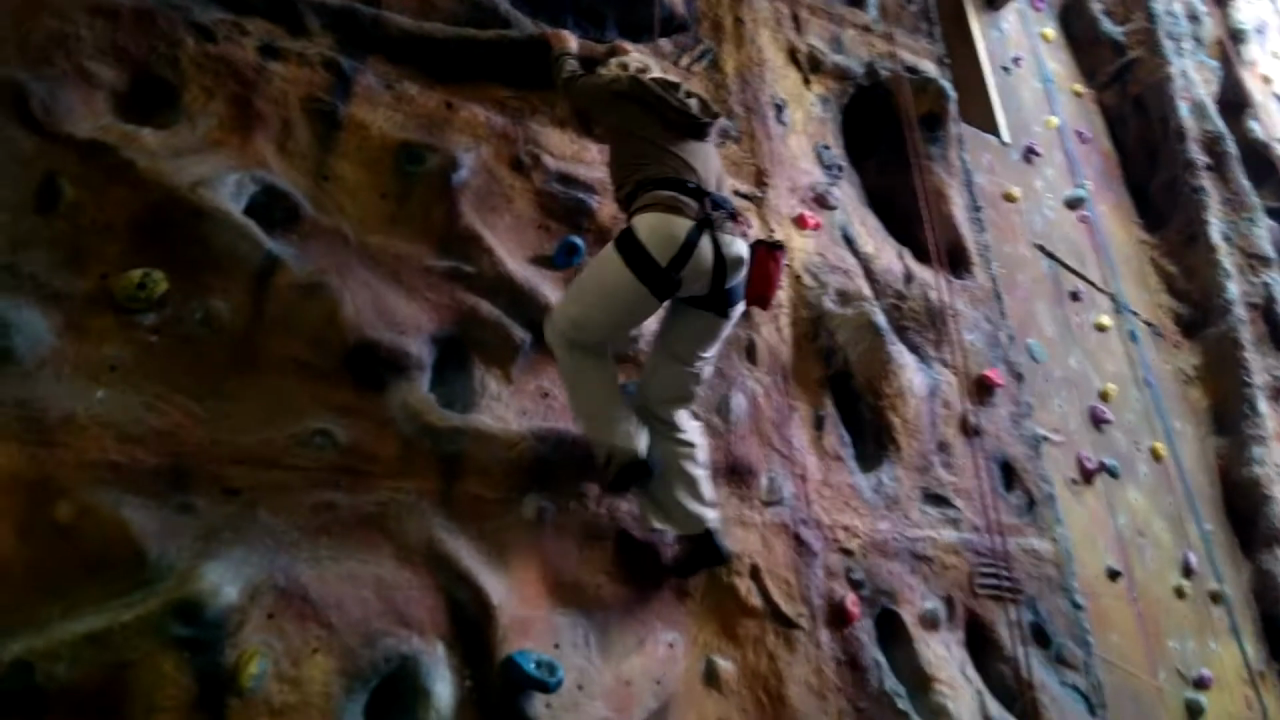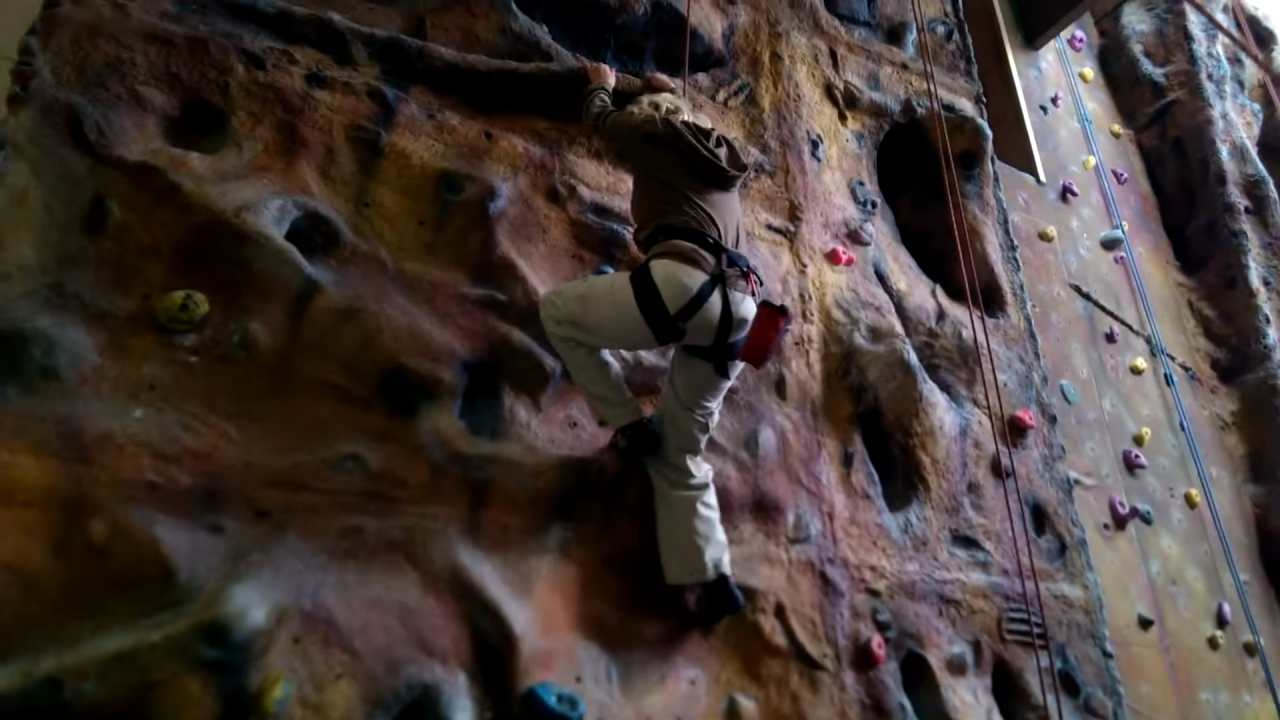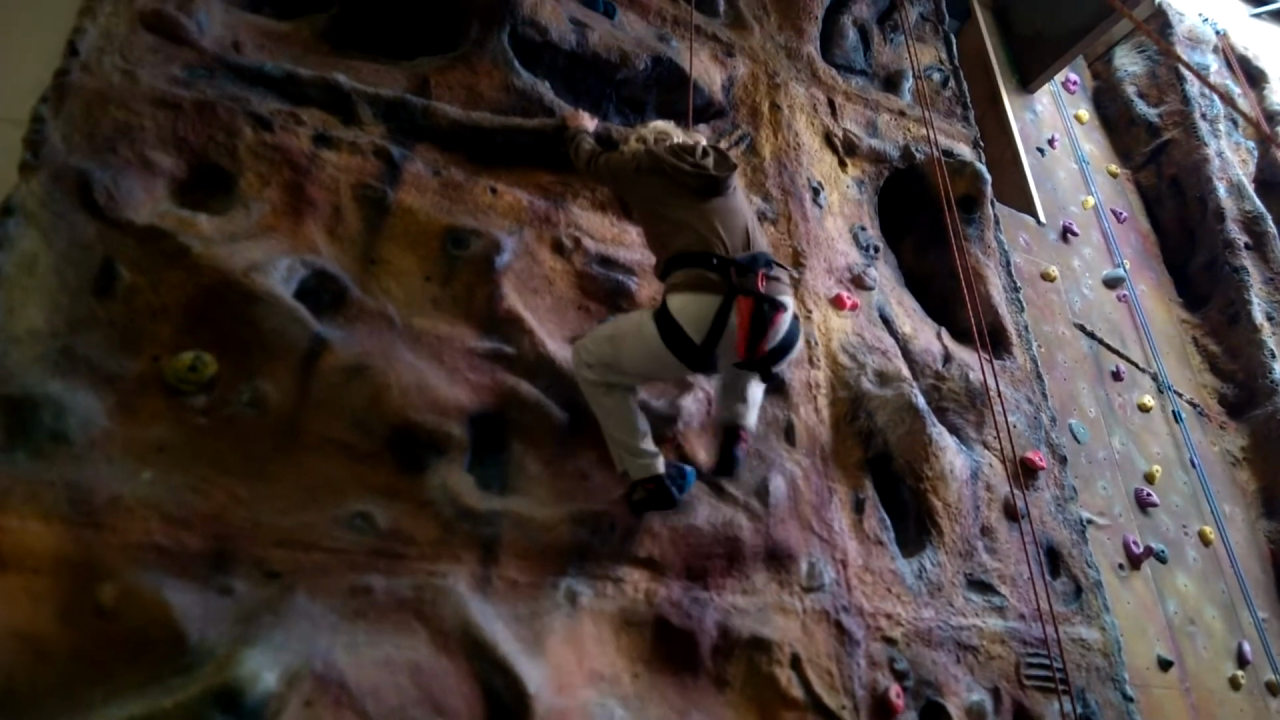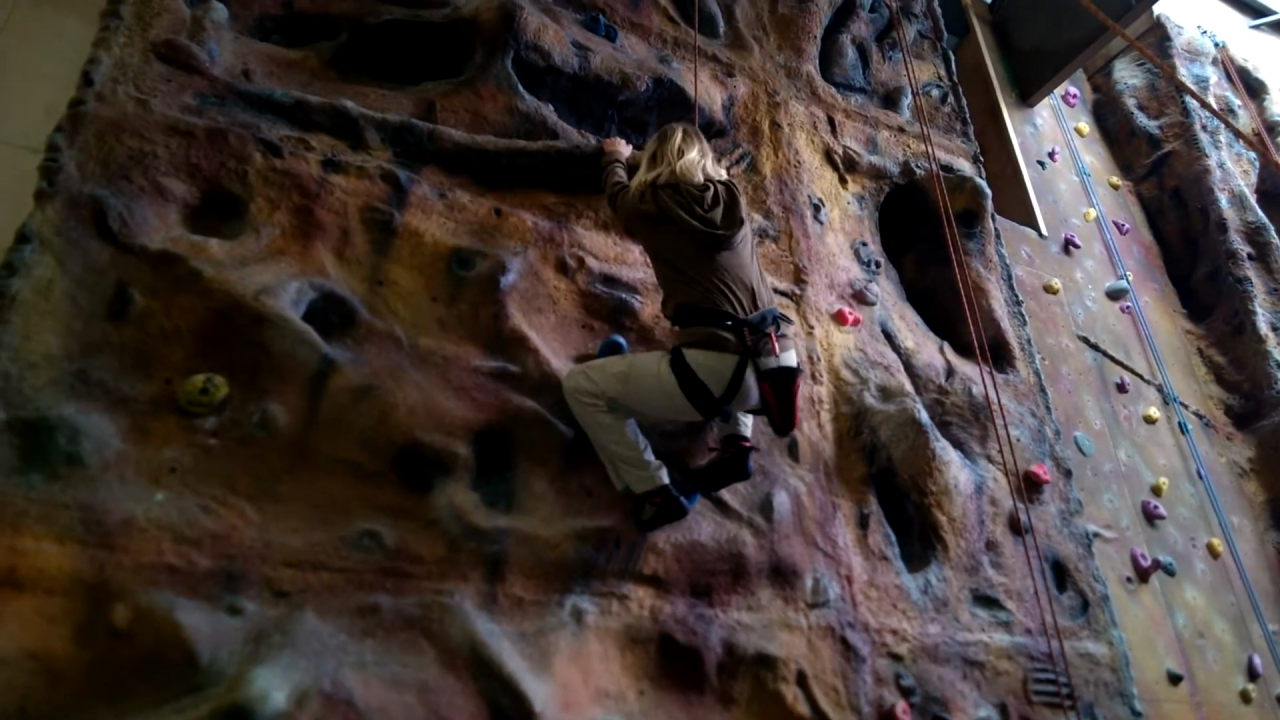
dt=0.7s
person 1, frame 1
left shoulder: (624, 94)
right shoulder: (694, 114)
left elbow: (572, 84)
left wrist: (565, 50)
right wrist: (637, 62)
left hip: (667, 231)
right hip: (728, 251)
left knee: (570, 333)
right knee: (668, 402)
left ankle: (626, 449)
right ankle: (700, 530)
person 1, frame 2
left shoulder: (653, 133)
right shoulder: (723, 157)
left elbow: (599, 117)
left wrist: (601, 83)
right wrist: (674, 96)
left hip: (679, 284)
right hip: (734, 309)
left knee: (558, 310)
right knee: (679, 454)
left ankle: (629, 423)
right ankle: (712, 578)
person 1, frame 3
left shoulder: (639, 164)
right shoulder: (722, 167)
left elbow: (588, 158)
left wrist: (579, 129)
left hip: (701, 311)
right hip: (774, 317)
left knee: (589, 358)
left ankle: (649, 477)
right ankle: (734, 435)
person 1, frame 4
left shoulder: (648, 207)
right shoulder: (732, 199)
left elbow: (617, 192)
left wrist: (615, 156)
left hip: (716, 370)
right hip: (777, 366)
left knee: (583, 386)
left ankle: (656, 491)
right ankle: (736, 444)
